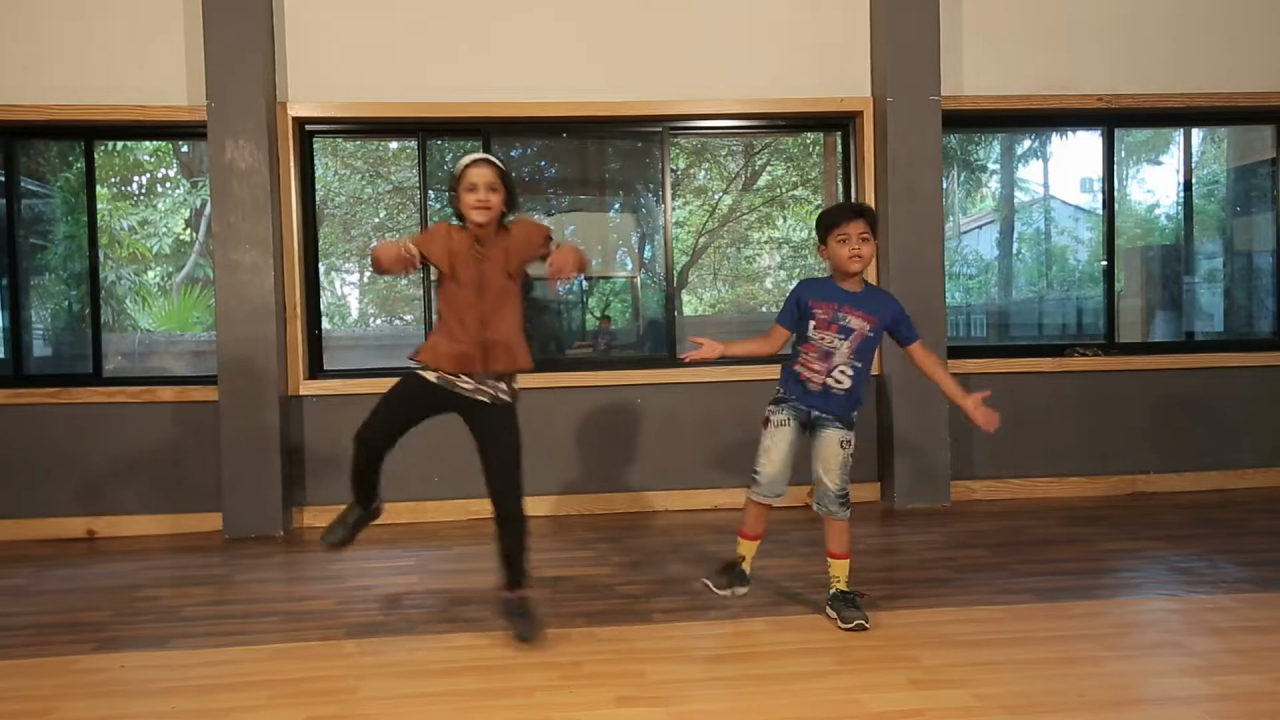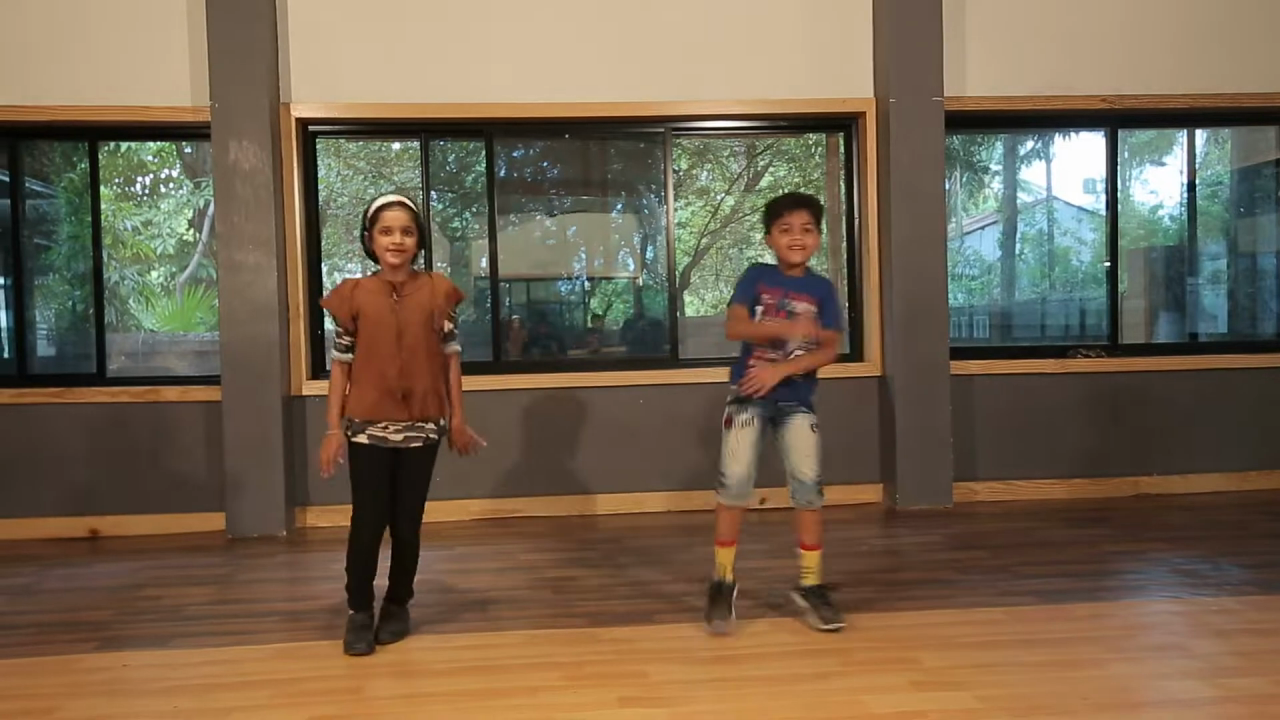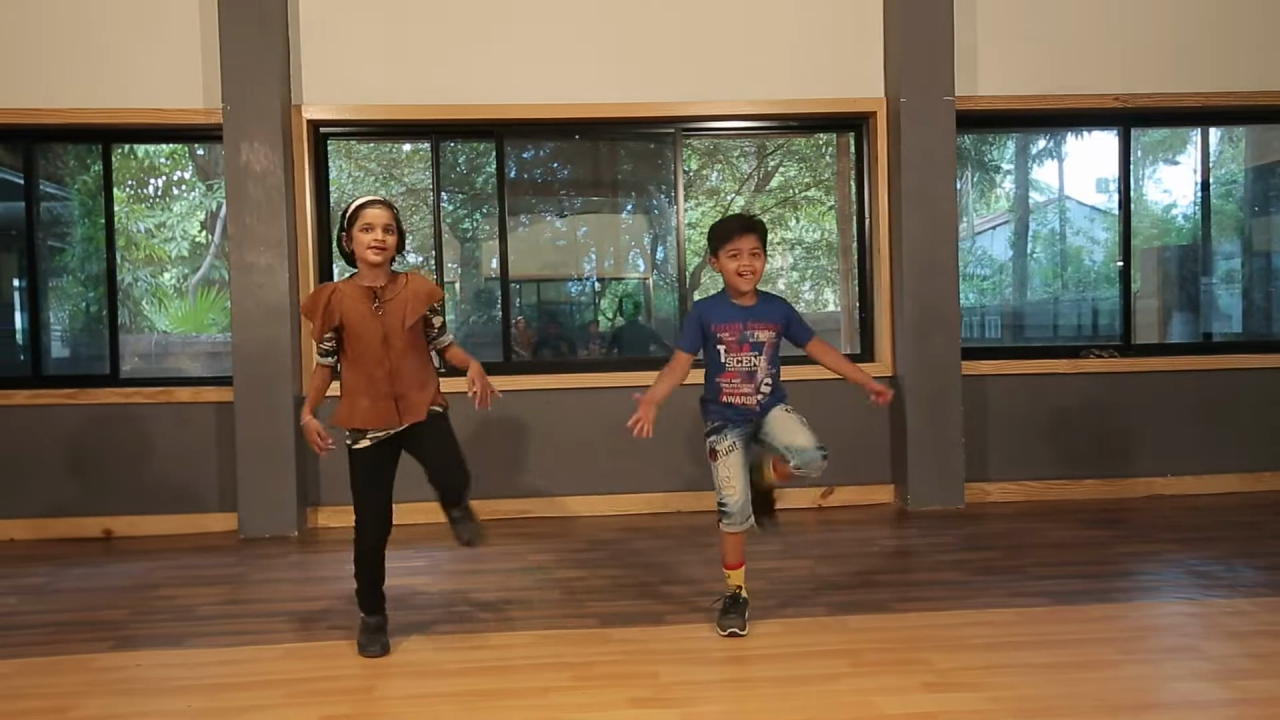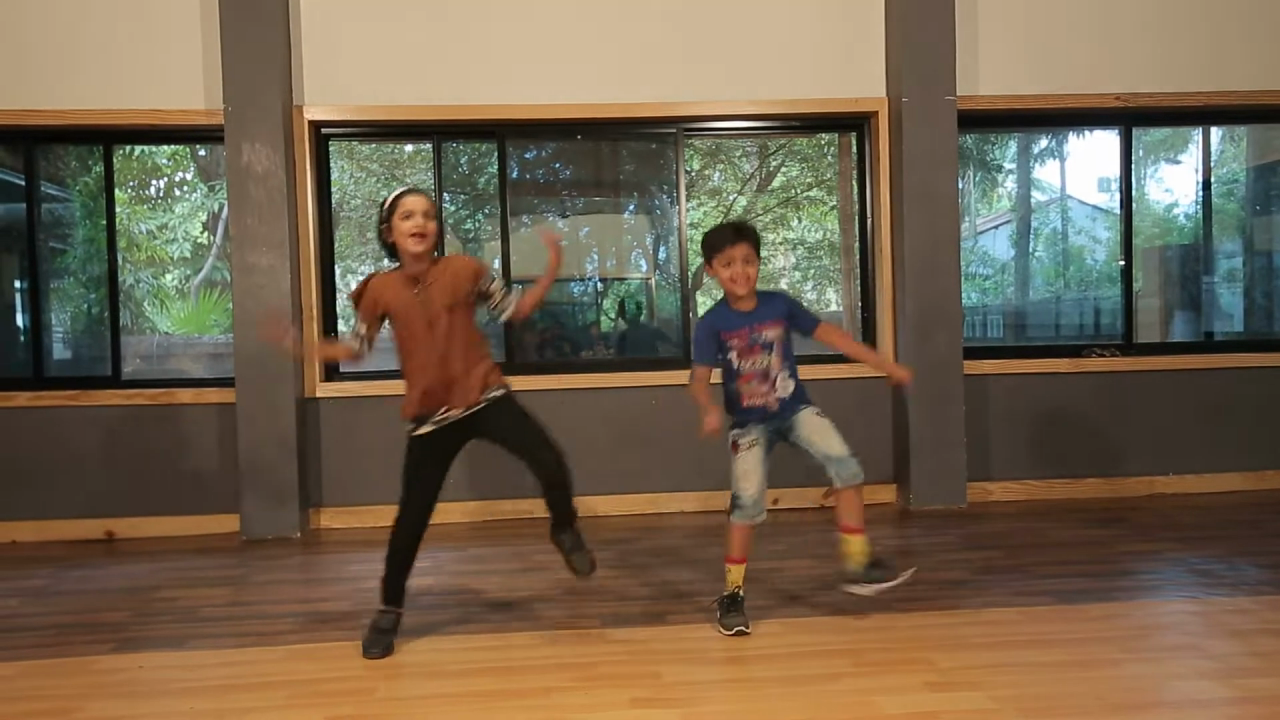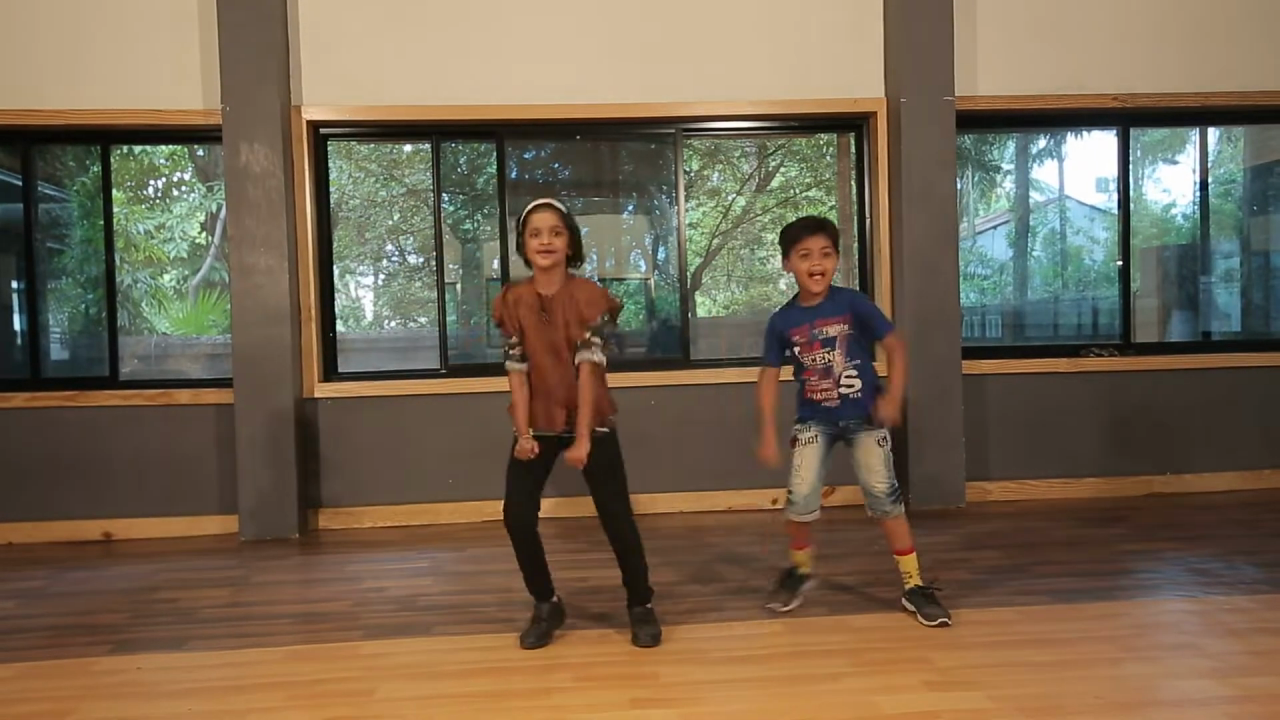
dt=0.4s
person 1, frame 1
left shoulder: (524, 238)
right shoulder: (441, 240)
left elbow: (572, 267)
right elbow: (389, 266)
left wrist: (573, 257)
right wrist: (382, 255)
left hip: (492, 382)
right hip: (437, 369)
left knee: (507, 491)
right knee: (369, 439)
left ankle: (515, 591)
right ankle: (364, 504)
person 1, frame 2
left shoulder: (436, 291)
right shoulder: (354, 295)
left elbow: (450, 356)
right elbow: (341, 364)
left wrist: (458, 419)
right wrist: (333, 428)
left hip: (421, 427)
right hip: (368, 426)
left knee: (406, 523)
right knee: (366, 521)
left ankle: (398, 604)
right ankle: (359, 611)
person 1, frame 3
left shoulder: (419, 290)
right shoulder: (335, 298)
left elbow: (444, 344)
right elbow: (326, 362)
left wrist: (473, 367)
right wrist: (307, 412)
left hip: (423, 410)
right hip: (366, 424)
left knee: (454, 480)
right knee: (372, 525)
left ankle: (456, 508)
right ankle: (372, 614)
person 1, frame 4
left shoulder: (463, 270)
right shoulder: (381, 289)
left elbow: (515, 310)
right elbow: (355, 348)
left wrist: (550, 270)
left hip: (485, 397)
right hip: (430, 414)
left knee: (550, 463)
right knee: (412, 517)
left ankle: (565, 531)
right ankle: (389, 611)
person 1, frame 5
left shoulder: (588, 296)
right shoulder: (515, 301)
left elbow: (590, 366)
right elbow: (516, 370)
left wrist: (583, 437)
right wrist: (523, 433)
left hip: (590, 423)
right hip: (539, 425)
left knee: (616, 517)
right knee: (516, 513)
left ankle: (641, 606)
right ankle: (546, 605)
person 2, frame 1
left shoulder: (884, 304)
right shoulder: (807, 291)
left elbow: (921, 355)
right elbow: (773, 342)
left wrist: (965, 401)
right wrist: (721, 348)
left hip: (837, 413)
right hip: (790, 399)
left knee: (833, 497)
right knee: (767, 481)
left ankle: (840, 591)
right ankle: (740, 565)
person 2, frame 2
left shoulder: (822, 289)
right shoulder: (756, 276)
left elbow: (829, 348)
right elbow: (734, 327)
left wrist: (781, 369)
right wrist: (783, 328)
left hip: (794, 400)
right hip: (747, 395)
left knee: (808, 486)
right knee: (734, 484)
left ankle: (810, 584)
right ankle: (722, 581)
person 2, frame 3
left shoulder: (778, 309)
right shoulder: (704, 312)
left elbow: (817, 347)
right elbow: (679, 365)
left wrist: (865, 380)
right wrist: (651, 401)
left hip: (771, 409)
right hip: (724, 420)
left knee: (811, 458)
right knee: (734, 509)
left ankle: (763, 478)
right ankle: (735, 594)
person 2, frame 4
left shoulder: (780, 304)
right shoulder: (711, 323)
left elbow: (828, 333)
right elbow: (700, 377)
left wrist: (884, 364)
right wrist: (709, 407)
left hip: (796, 409)
right hip: (748, 422)
left knee: (845, 466)
right knee: (747, 503)
left ankle: (858, 562)
right ankle: (732, 594)
person 2, frame 5
left shoulder: (853, 303)
right shoulder: (783, 321)
left elbow: (894, 346)
right elbow: (768, 378)
left wrist: (893, 395)
right wrist: (768, 433)
left hip: (863, 416)
right hip: (813, 420)
left knee: (885, 499)
right knee: (801, 500)
left ankle: (915, 587)
right ankle: (799, 571)
